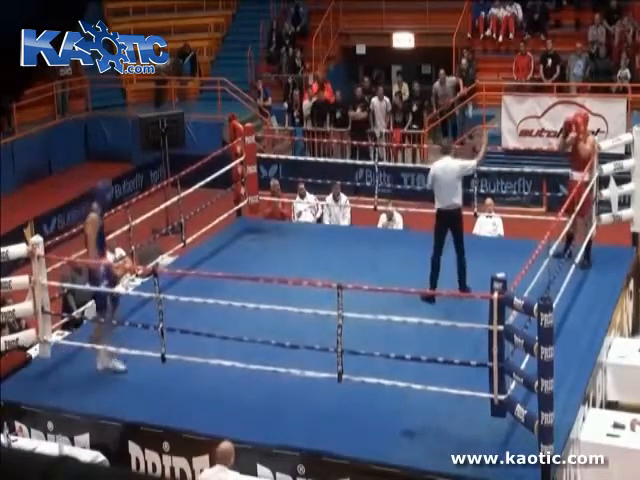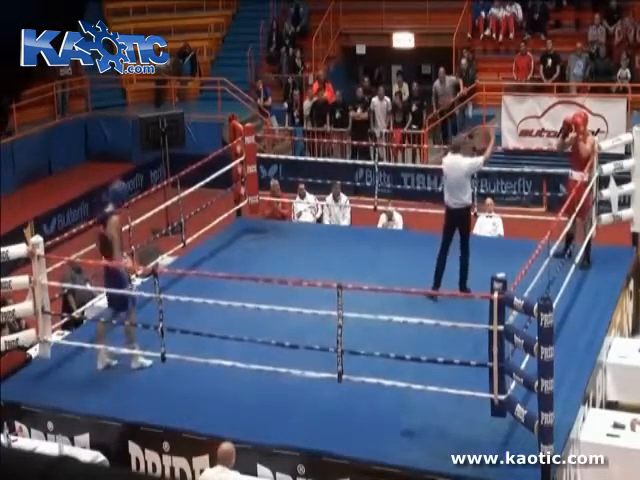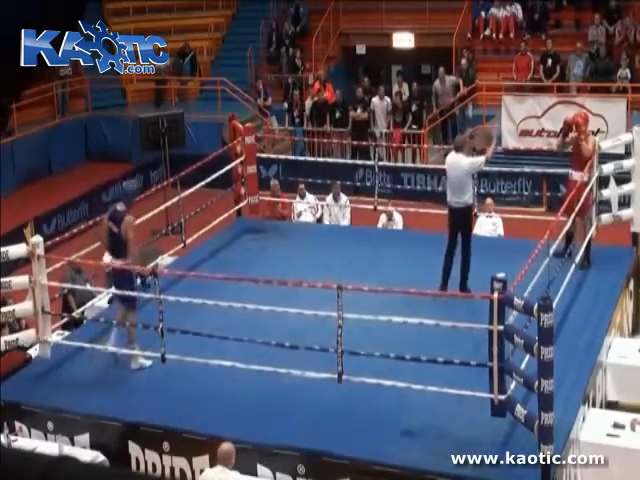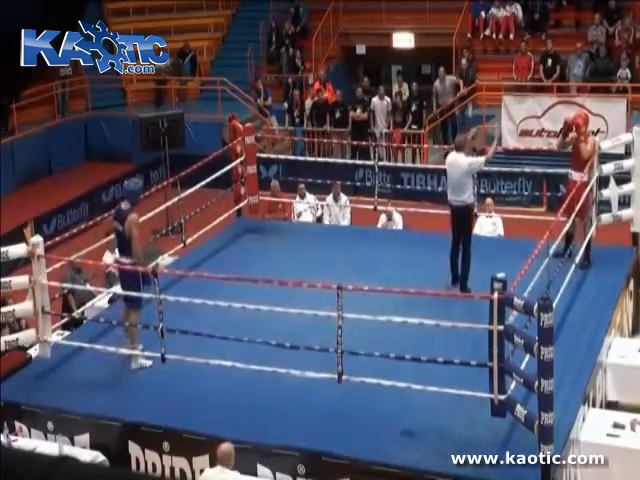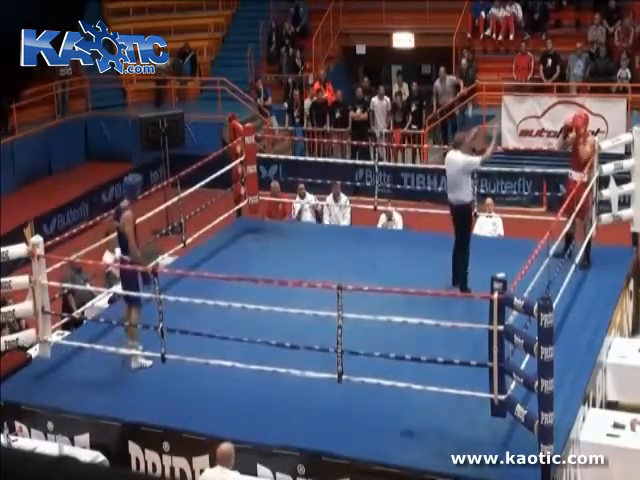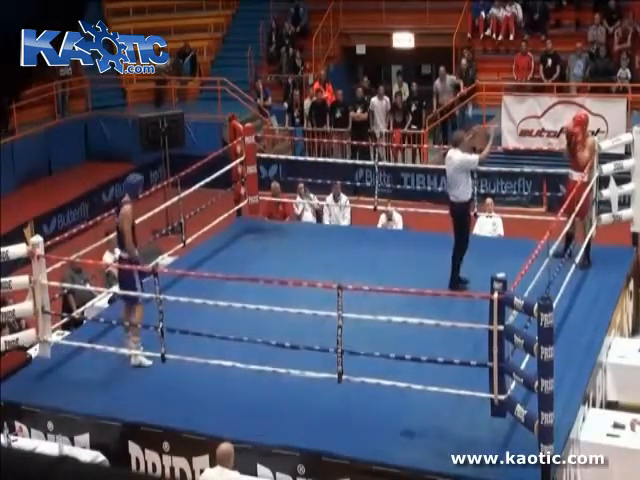
dt=0.3s
person 1, frame 1
left shoulder: (98, 215)
right shoulder: (94, 217)
right elbow: (93, 250)
left wrist: (110, 268)
right wrist: (102, 276)
left hip: (101, 269)
right hip: (99, 271)
left knee: (102, 315)
right knee: (109, 313)
left ankle: (102, 357)
right ankle: (109, 358)
person 1, frame 2
left shoulder: (104, 215)
right shoulder: (114, 219)
right elbow: (117, 251)
right wrist: (125, 276)
left hip: (109, 269)
right hip: (117, 270)
left knee: (111, 313)
right knee: (129, 313)
left ankle: (102, 357)
right ankle: (135, 357)
person 1, frame 3
left shoulder: (111, 212)
right shoulder: (128, 218)
left elbow: (105, 239)
right elbow: (132, 249)
left hip: (114, 265)
right hip: (125, 267)
left knee: (124, 305)
right knee: (131, 310)
left ankle: (113, 341)
right ankle: (134, 357)
person 1, frame 4
left shoulder: (117, 210)
right shoulder: (132, 217)
right elbow: (136, 248)
left hip: (121, 263)
right hip: (131, 265)
left knee: (127, 305)
right knee: (134, 310)
left ankle: (131, 346)
right ankle: (135, 357)
person 1, frame 5
left shoulder: (120, 208)
right shoulder: (128, 214)
right elbow: (132, 245)
right wrist: (143, 266)
left hip: (124, 261)
right hip: (131, 263)
left knee: (129, 305)
right knee: (135, 308)
left ankle: (131, 345)
right ankle: (135, 357)
person 1, frame 6
left shoulder: (123, 205)
right shoulder: (127, 209)
right elbow: (128, 241)
right wrist: (139, 262)
left hip: (123, 259)
right hip: (129, 261)
left knee: (128, 304)
right knee: (137, 304)
left ankle: (131, 344)
right ankle: (135, 353)
person 2, frame 1
left shoulder: (435, 167)
right shoulder: (458, 165)
left elbow: (430, 186)
right elbow: (478, 160)
right wrist: (484, 142)
left hip: (441, 213)
right hip: (455, 212)
left knee: (437, 253)
right knee: (460, 251)
left ankle: (432, 291)
right ankle: (462, 286)
person 2, frame 2
left shoulder: (446, 161)
right shoulder: (467, 163)
left elbow: (451, 153)
right elbow: (485, 157)
left wrist: (462, 140)
right wrist: (492, 139)
left hip: (450, 210)
right hip: (464, 210)
left knee: (443, 250)
right knee: (464, 250)
left ankle: (435, 288)
right ankle: (463, 287)
person 2, frame 3
left shoulder: (449, 159)
right shoulder: (468, 163)
left elbow: (457, 148)
right elbow: (487, 156)
left wrist: (466, 136)
right wrist: (494, 139)
left hip: (452, 208)
right hip: (465, 209)
left knee: (450, 246)
right knee: (465, 249)
left ankle: (444, 284)
right ankle: (463, 286)
person 2, frame 4
left shoulder: (450, 158)
right shoulder: (468, 162)
left elbow: (459, 148)
right elbow: (488, 157)
left wrist: (469, 136)
right wrist: (496, 139)
left hip: (453, 207)
right hip: (465, 208)
left knee: (455, 243)
right knee: (466, 248)
left ankle: (454, 278)
right ankle: (463, 286)
person 2, frame 5
left shoulder: (450, 155)
right shoulder: (464, 161)
left elbow: (462, 147)
right elbow: (485, 157)
left wrist: (472, 135)
right wrist: (494, 139)
left hip: (454, 204)
right hip: (463, 206)
left knee: (458, 243)
right knee: (464, 246)
left ankle: (456, 278)
right ankle: (462, 285)
person 2, frame 6
left shoulder: (451, 154)
right shoulder: (462, 159)
left elbow: (462, 146)
right elbow: (483, 156)
left wrist: (472, 135)
right wrist: (491, 137)
left hip: (454, 203)
right hip: (462, 204)
left knee: (459, 242)
right knee: (462, 243)
left ankle: (456, 277)
right ankle: (454, 281)
person 3, frame 1
left shoulder: (590, 139)
right shoulder: (573, 137)
left elbow: (584, 153)
right elbow: (561, 149)
left wrist: (580, 135)
right wrist: (565, 133)
left hip: (584, 181)
right hip: (573, 179)
left knee: (584, 219)
right knee: (571, 215)
left ankle: (587, 257)
right ankle: (567, 249)
person 3, frame 2
left shoulder: (590, 139)
right shoulder: (573, 137)
left elbow: (585, 153)
right elbow: (559, 148)
left wrist: (580, 136)
right wrist: (564, 133)
left hip: (584, 181)
right hip: (573, 179)
left knee: (584, 219)
right knee: (570, 215)
left ankle: (587, 257)
right ankle: (567, 249)
person 3, frame 3
left shoulder: (591, 139)
right shoulder: (574, 137)
left elbow: (587, 153)
right elbow: (560, 147)
left wrist: (582, 135)
right wrist: (565, 132)
left hip: (584, 181)
right hip: (573, 179)
left knee: (584, 219)
left ankle: (587, 257)
right ankle: (567, 249)
person 3, frame 4
left shoulder: (591, 139)
right shoulder: (574, 137)
left elbow: (585, 155)
right elbow: (560, 147)
left wrist: (581, 136)
right wrist: (565, 132)
left hip: (584, 181)
right hip: (573, 179)
left knee: (584, 219)
right knee: (570, 216)
left ankle: (587, 257)
right ankle: (567, 249)
person 3, frame 5
left shoulder: (590, 140)
right shoulder: (574, 137)
left elbow: (584, 156)
right elbow: (561, 148)
left wrist: (580, 138)
right wrist: (565, 134)
left hip: (584, 181)
right hip: (572, 179)
left knee: (584, 220)
right knee: (570, 216)
left ankle: (587, 257)
right ankle: (567, 249)
person 3, frame 6
left shoulder: (590, 141)
right shoulder: (575, 139)
left elbow: (582, 161)
right elbow: (569, 157)
left wrist: (578, 143)
right wrist: (569, 141)
left hip: (584, 181)
right hip: (573, 179)
left knee: (584, 219)
right knee: (570, 215)
left ankle: (587, 257)
right ankle: (567, 249)
